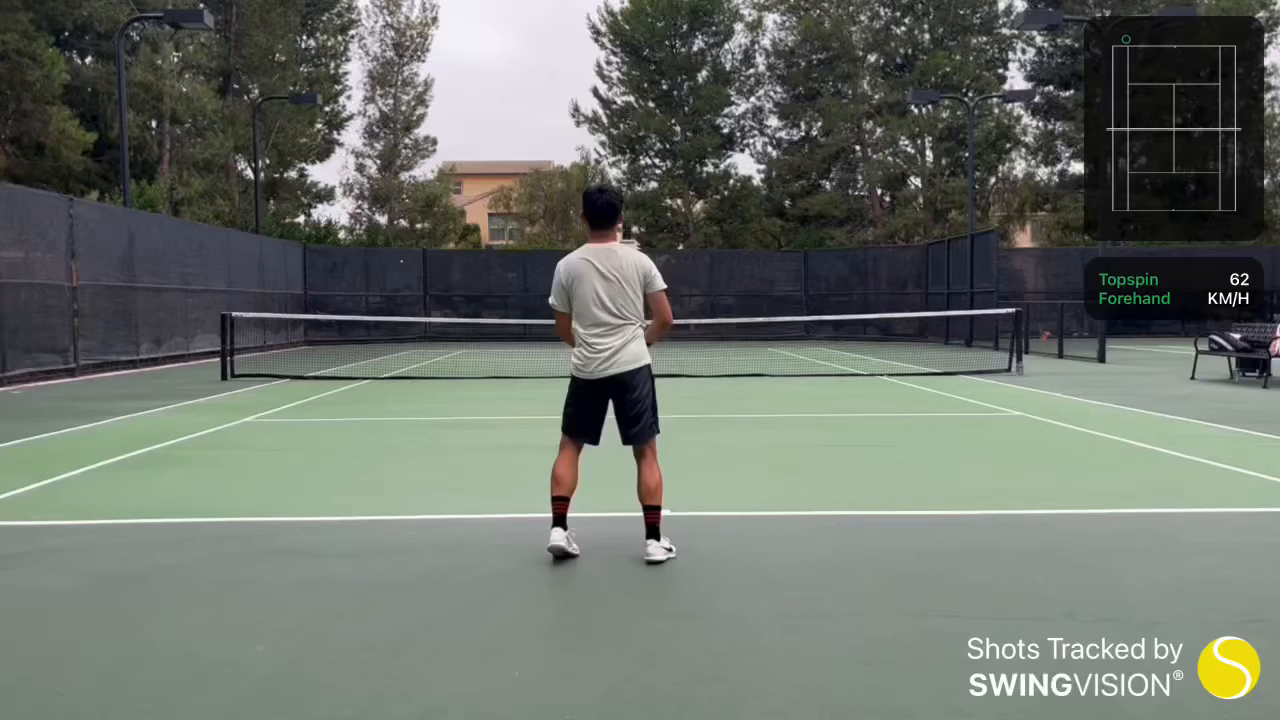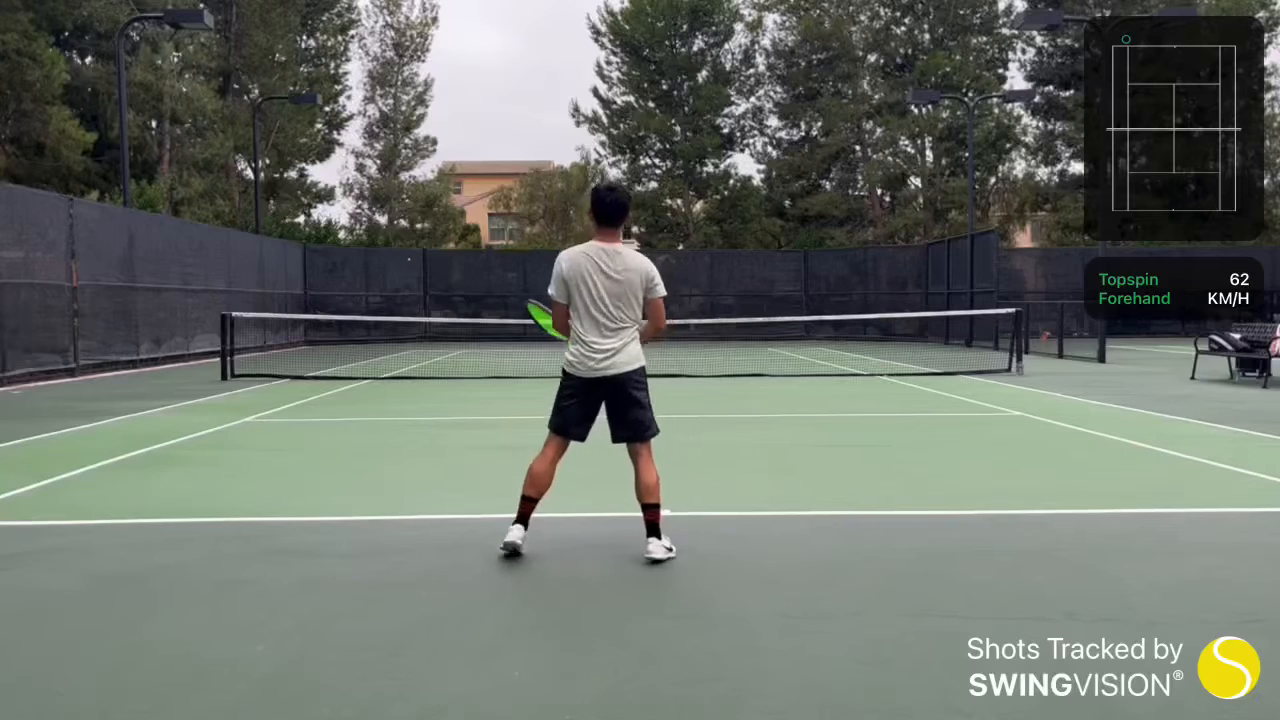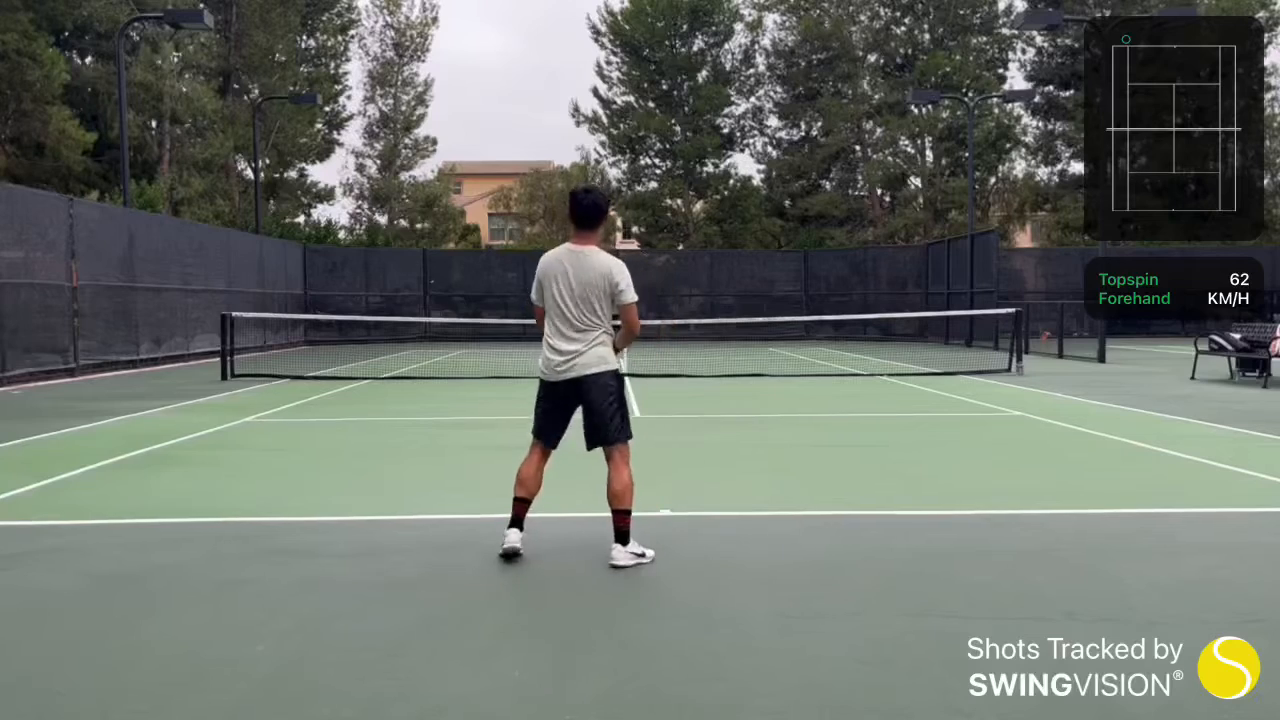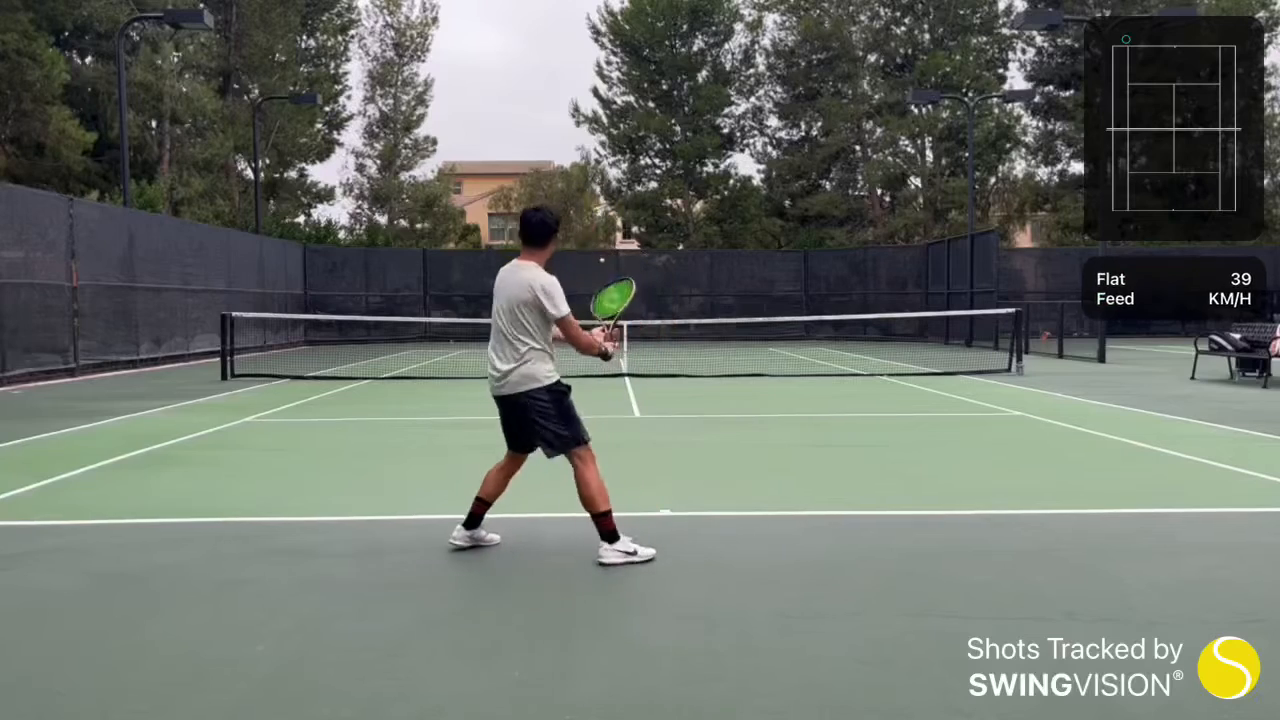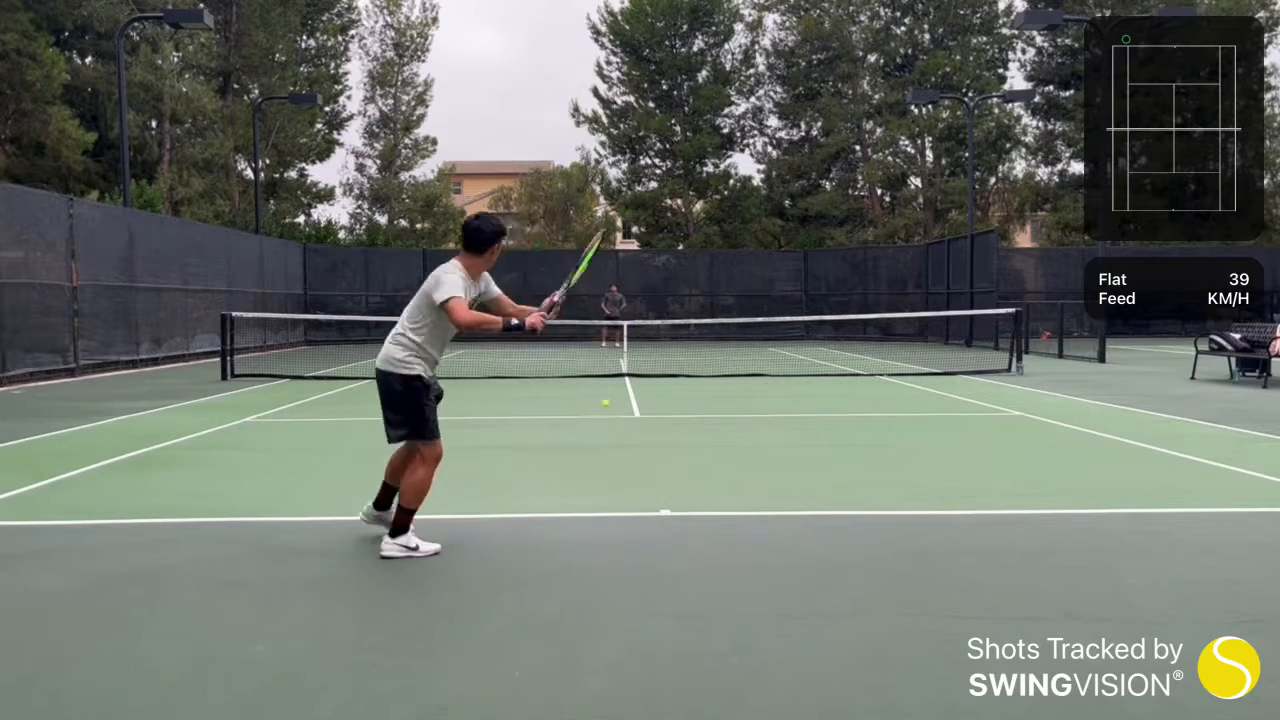
dt=0.4s
person 1, frame 1
left shoulder: (567, 265)
right shoulder: (640, 261)
left elbow: (563, 329)
right elbow: (665, 319)
left hip: (587, 370)
right hip: (633, 367)
left knee: (569, 448)
right knee: (646, 453)
left ankle: (559, 529)
right ankle: (654, 540)
person 1, frame 2
left shoulder: (567, 260)
right shoulder: (642, 265)
left elbow: (560, 322)
right elbow: (658, 325)
left hip: (580, 370)
right hip: (626, 370)
left knee: (552, 447)
right knee: (642, 454)
left ankle: (518, 528)
right ankle: (655, 539)
person 1, frame 3
left shoulder: (546, 263)
right shoulder: (613, 267)
right elbow: (632, 329)
right wrist: (614, 346)
left hip: (553, 372)
right hip: (598, 371)
left knee: (539, 451)
right knee: (618, 455)
left ankle: (514, 530)
right ankle: (622, 544)
person 1, frame 4
left shoulder: (506, 274)
right shoulder: (542, 282)
right elbow: (576, 340)
left wrist: (591, 335)
right wrist: (604, 349)
left hip: (505, 384)
right hip: (534, 384)
left knee: (516, 456)
right knee: (582, 459)
left ankle: (469, 528)
right ankle: (614, 543)
person 1, frame 5
left shoulder: (479, 278)
right shoulder: (450, 278)
left elbow: (510, 309)
right elbow: (463, 319)
left wrist: (537, 312)
right wrist: (518, 324)
left hip: (407, 368)
right hip: (402, 369)
left knee: (417, 446)
right knee: (428, 453)
left ankle: (380, 507)
right ankle: (396, 537)
